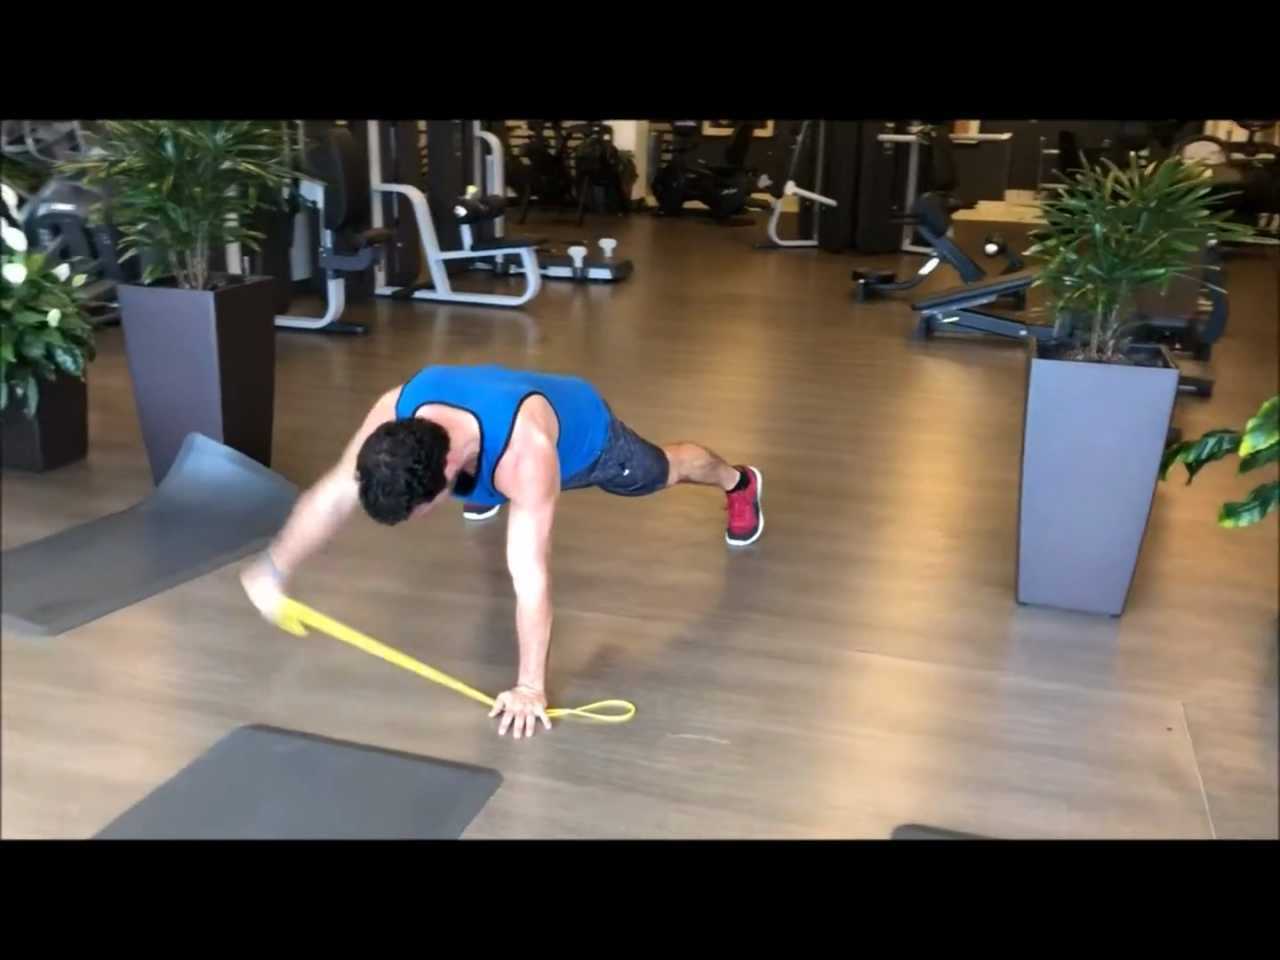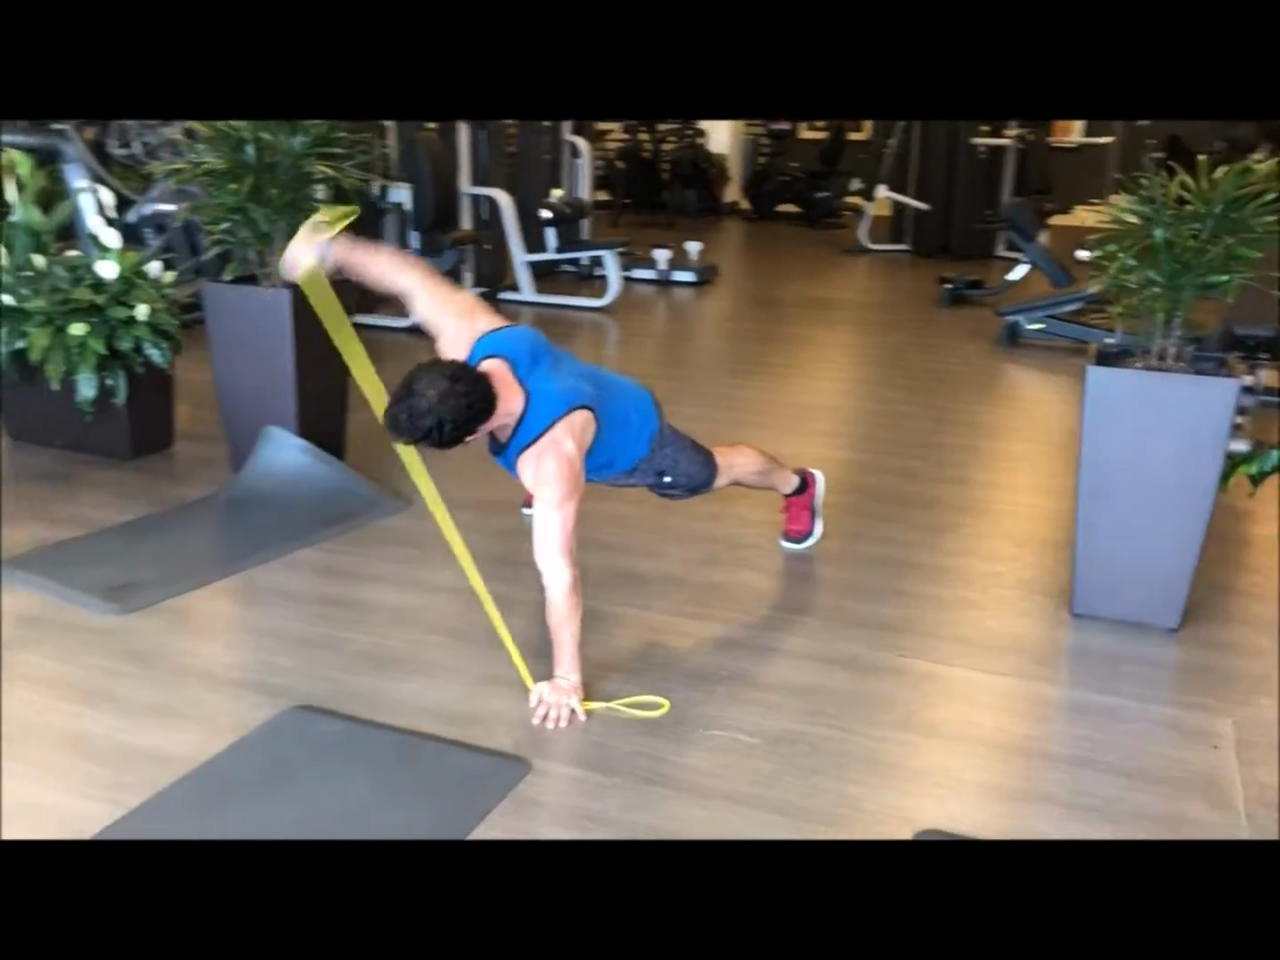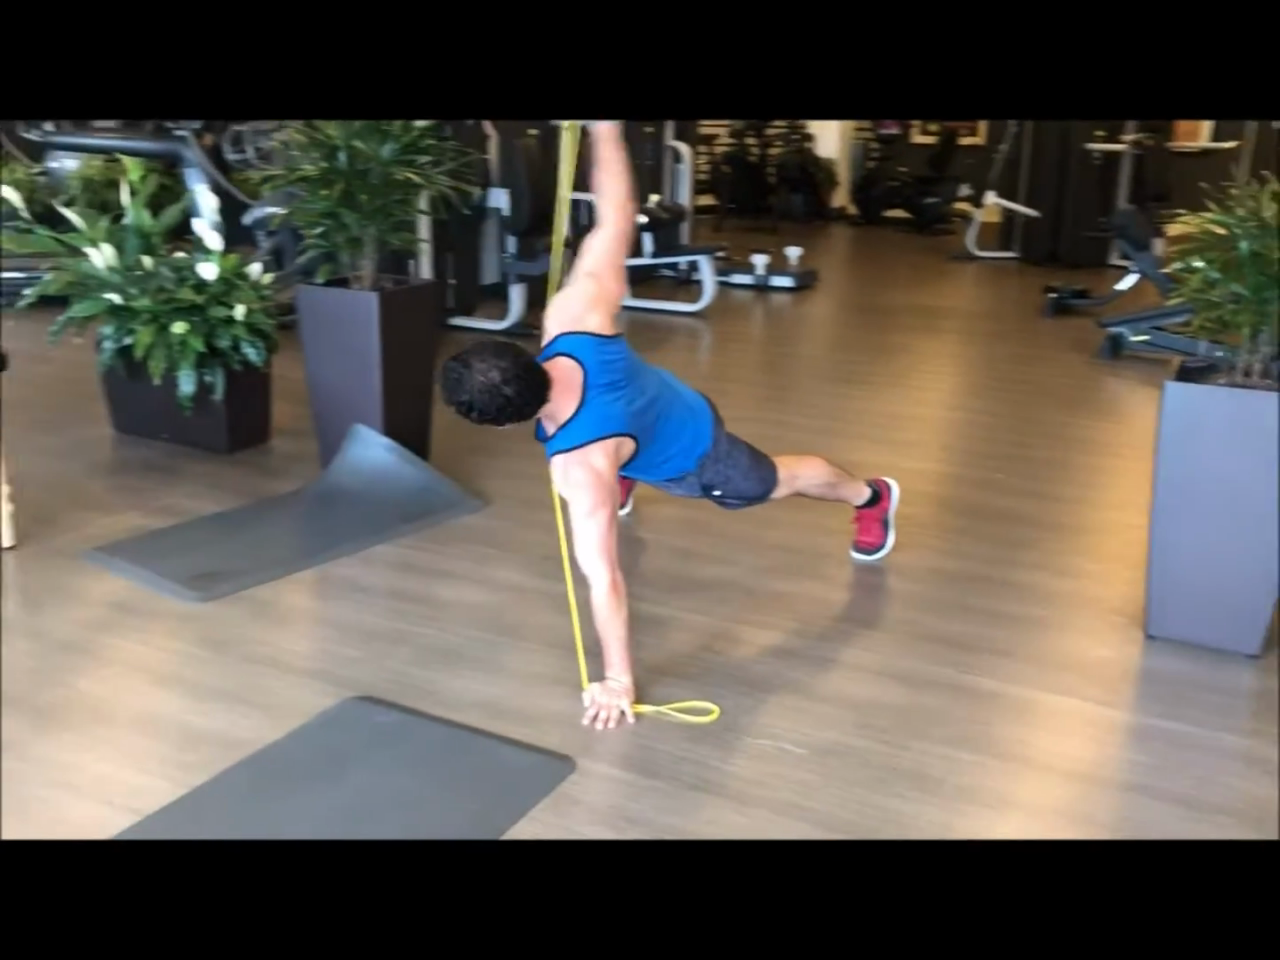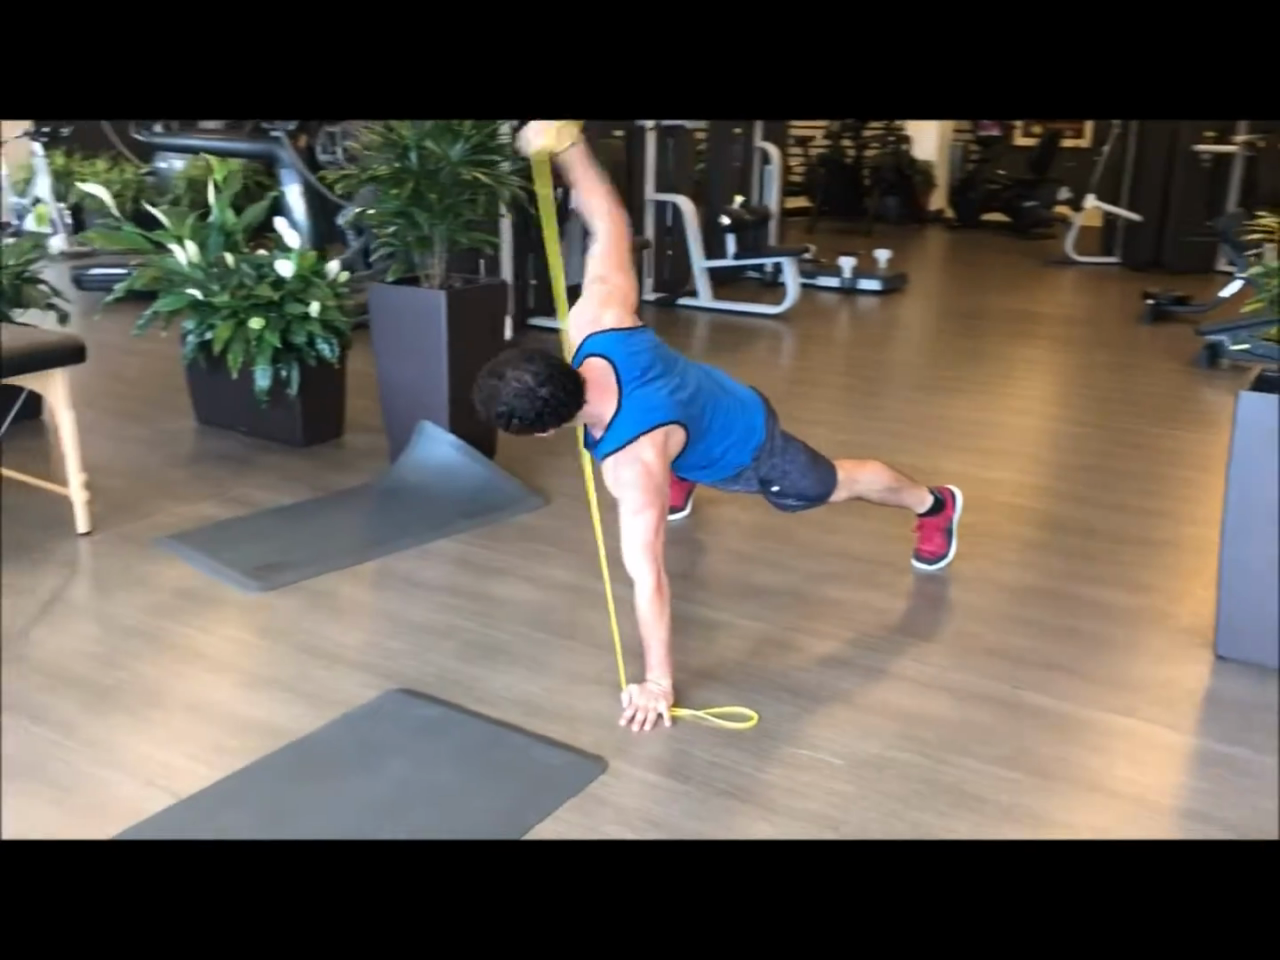
dt=0.3s
person 1, frame 1
left shoulder: (522, 456)
right shoulder: (394, 415)
left elbow: (530, 578)
right elbow: (332, 494)
left wrist: (530, 688)
right wrist: (272, 567)
left hip: (590, 441)
left knee: (663, 469)
right knee: (486, 491)
left ankle: (738, 480)
right ankle: (489, 490)
person 1, frame 2
left shoulder: (546, 453)
right shoulder: (483, 341)
left elbow: (559, 574)
right elbow: (410, 277)
left wrist: (567, 679)
right wrist: (331, 248)
left hip: (636, 445)
right hip: (600, 403)
left knee: (714, 473)
left ankle: (796, 484)
person 1, frame 3
left shoulder: (580, 463)
right shoulder: (576, 320)
left elbow: (602, 578)
right elbow: (614, 223)
left wrist: (618, 684)
right wrist: (606, 130)
left hip: (694, 459)
right hip: (670, 406)
left knee: (776, 484)
left ankle: (871, 497)
person 1, frame 4
left shoulder: (635, 459)
right shoulder: (601, 327)
left elbow: (645, 579)
right elbow: (612, 232)
left wrist: (657, 682)
right wrist: (571, 151)
left hip: (756, 454)
right hip: (721, 401)
left knee: (836, 487)
left ankle: (932, 508)
